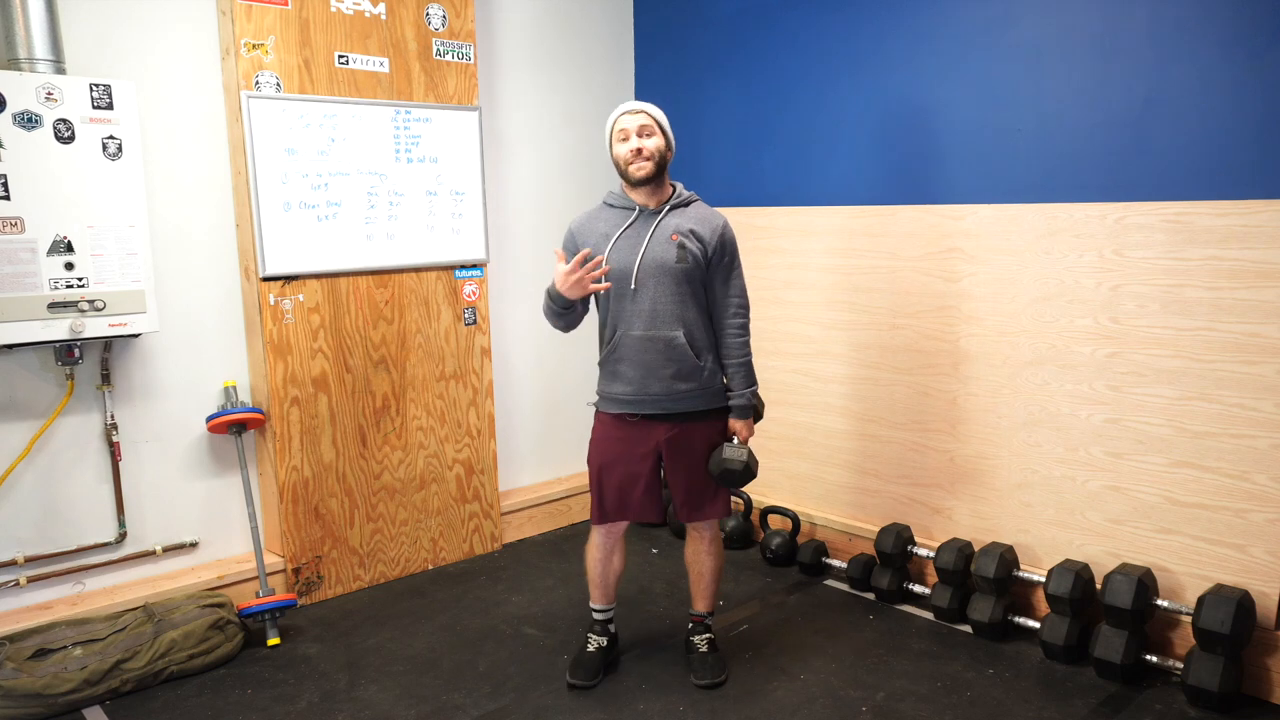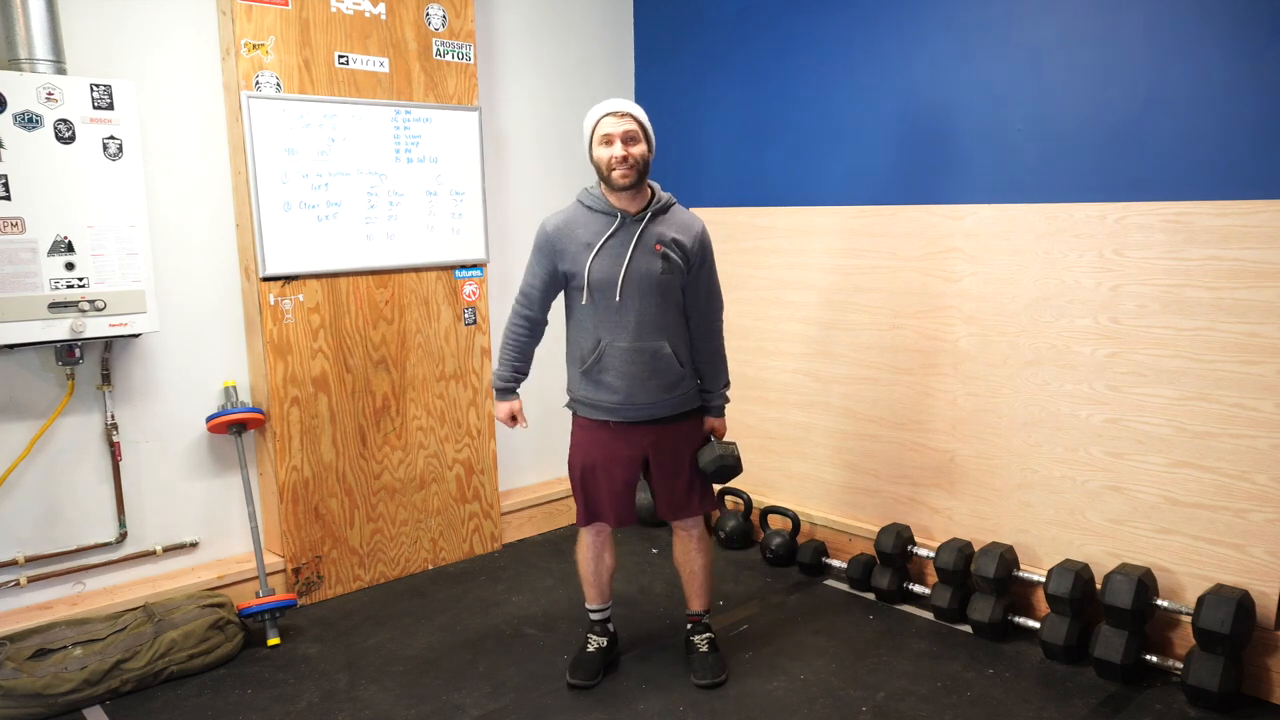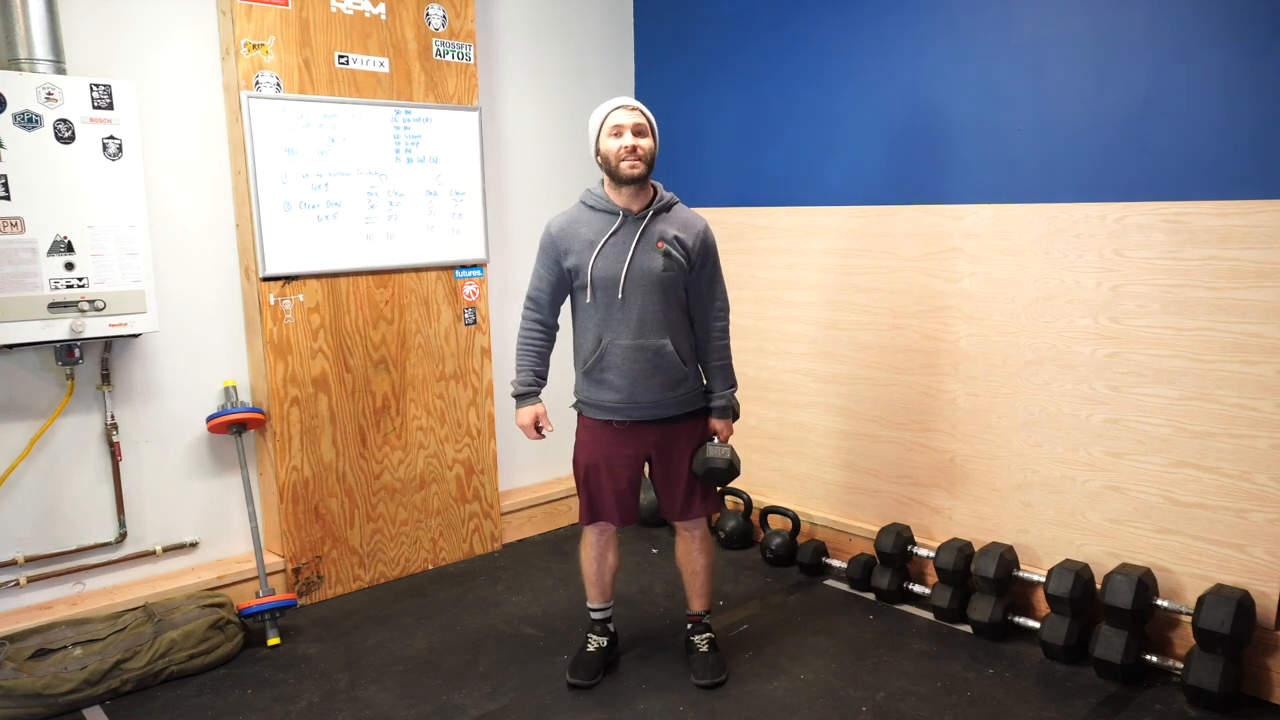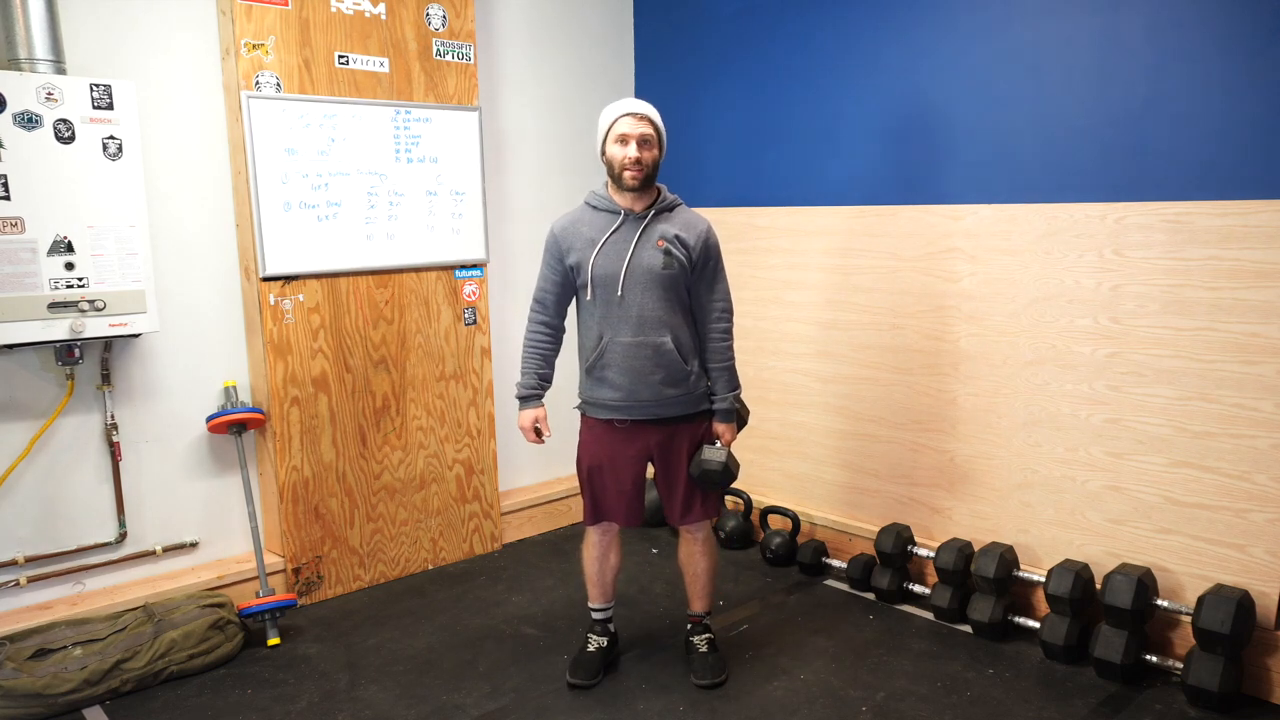
dt=0.7s
person 1, frame 1
left shoulder: (708, 225)
right shoulder: (587, 228)
left elbow: (732, 322)
right elbow: (565, 313)
left wrist: (741, 403)
right wrist: (559, 295)
left hip: (698, 410)
right hip: (620, 412)
left knee: (703, 524)
right knee: (608, 524)
left ankle: (700, 631)
right ankle: (601, 632)
person 1, frame 2
left shoulder: (687, 230)
right shoulder: (561, 231)
left elbow: (707, 325)
right elbow: (529, 313)
left wrist: (716, 402)
right wrist: (505, 385)
left hip: (678, 414)
right hip: (598, 416)
left knee: (689, 523)
right knee: (596, 526)
left ankle: (699, 631)
right ankle: (600, 633)
person 1, frame 3
left shoulder: (690, 230)
right shoulder: (565, 230)
left elbow: (712, 325)
right elbow: (538, 317)
left wrist: (721, 404)
right wrist: (527, 393)
left hip: (682, 413)
right hip: (603, 416)
left knee: (692, 523)
right knee: (599, 525)
left ankle: (699, 631)
right ankle: (600, 633)
person 1, frame 4
left shoulder: (693, 231)
right shoulder: (569, 230)
left elbow: (716, 326)
right elbow: (544, 320)
left wrist: (725, 407)
right wrist: (530, 395)
left hip: (685, 414)
right hip: (605, 416)
left knee: (695, 525)
right knee: (602, 525)
left ankle: (699, 632)
right ankle: (600, 632)
